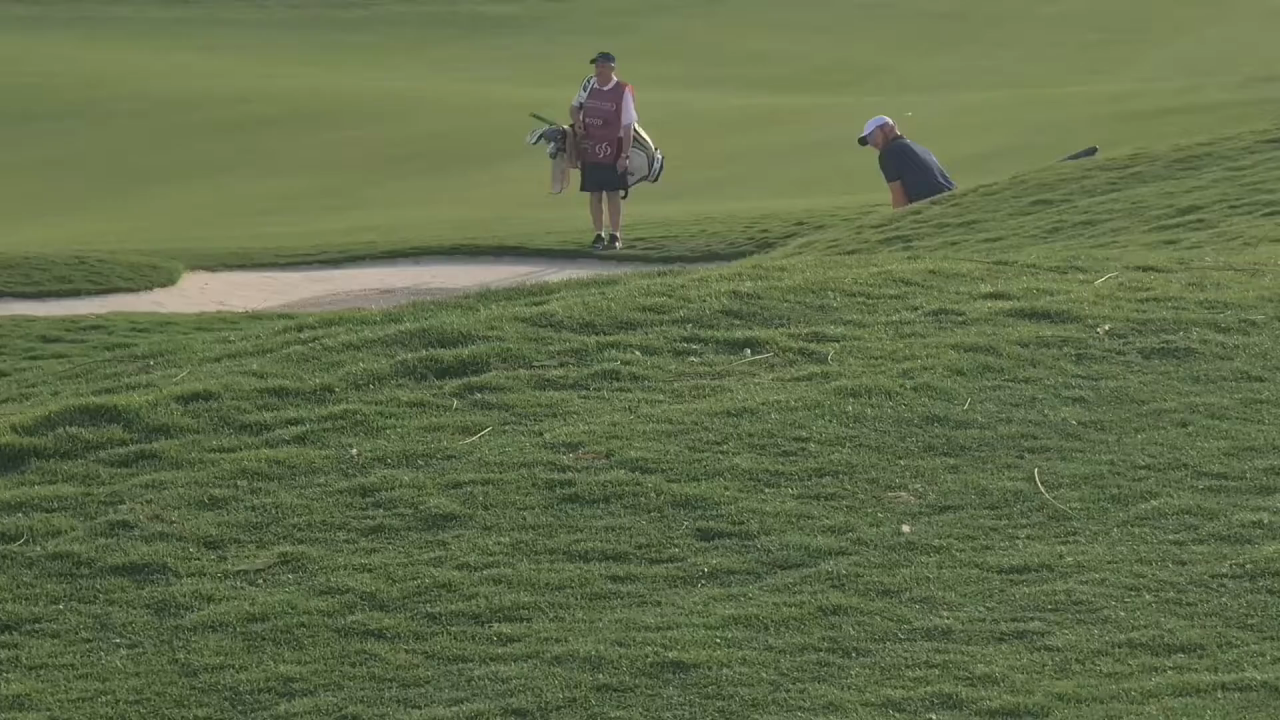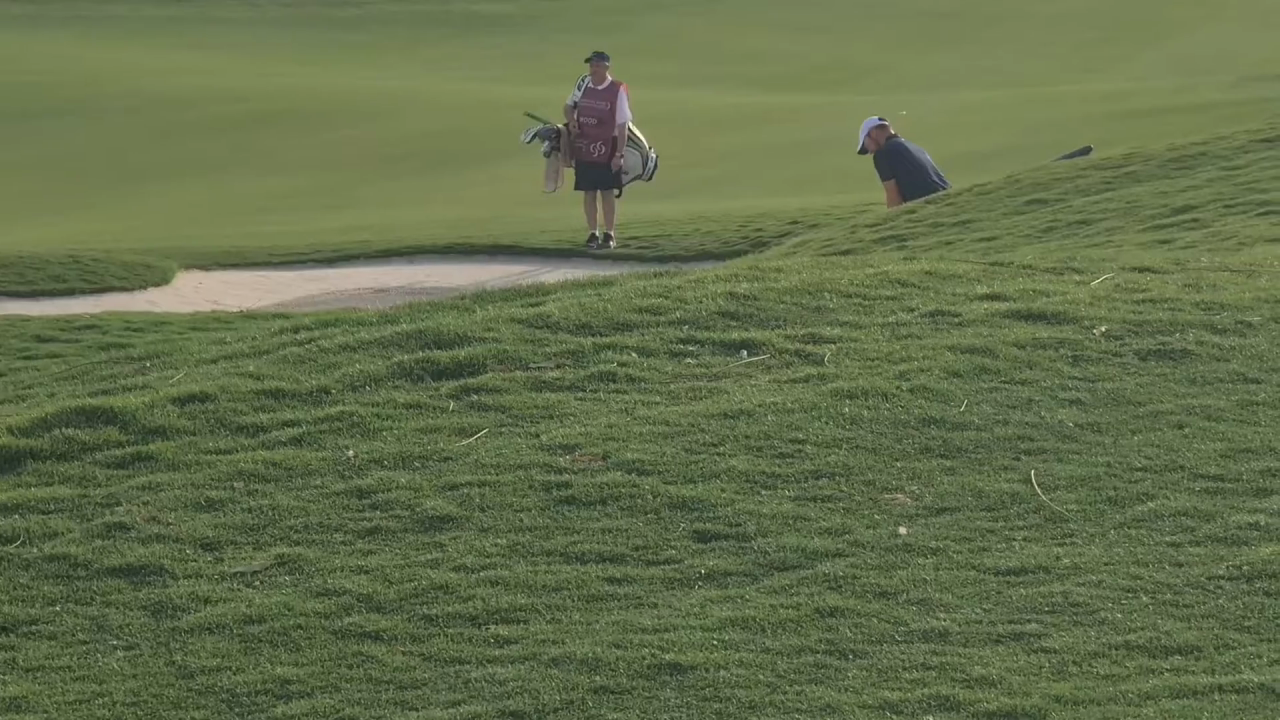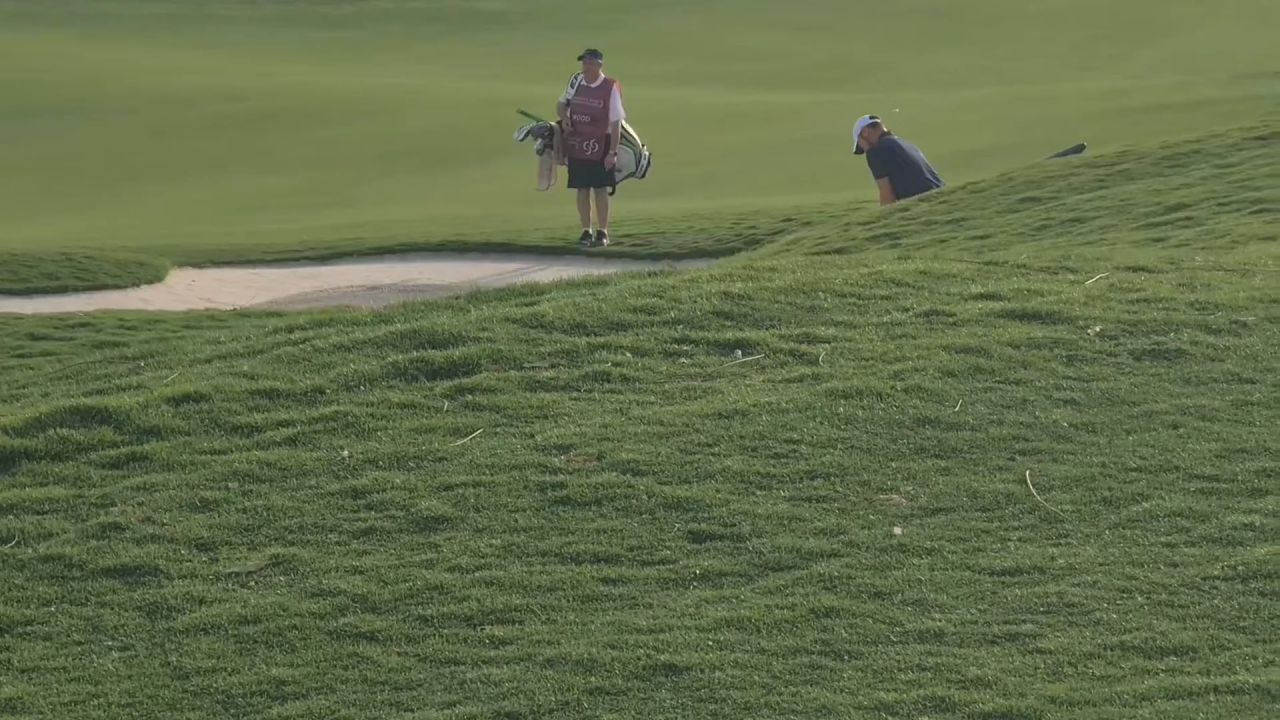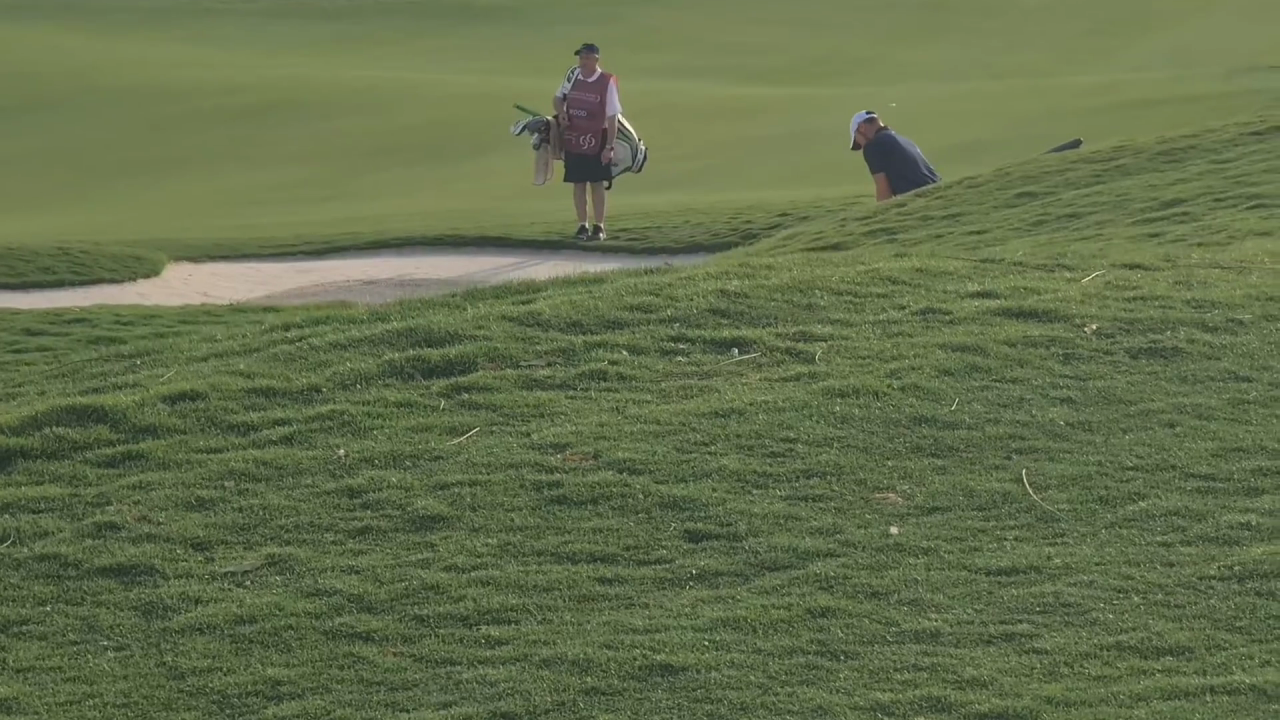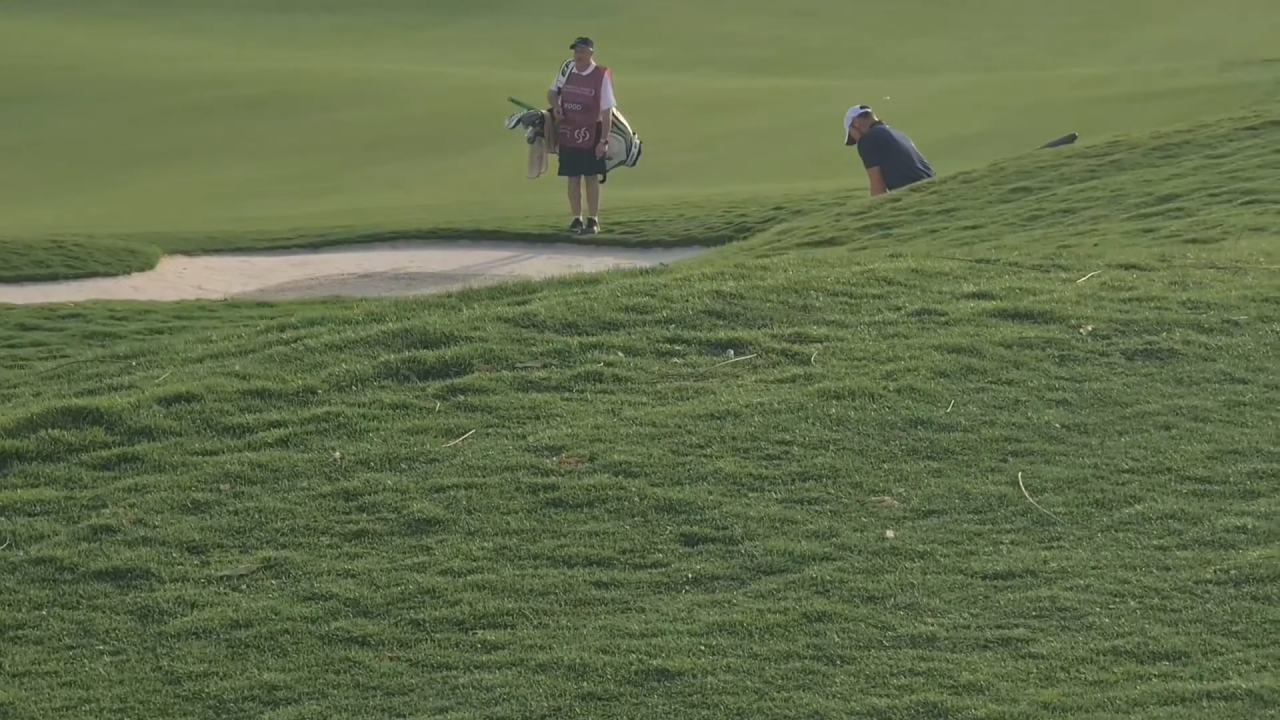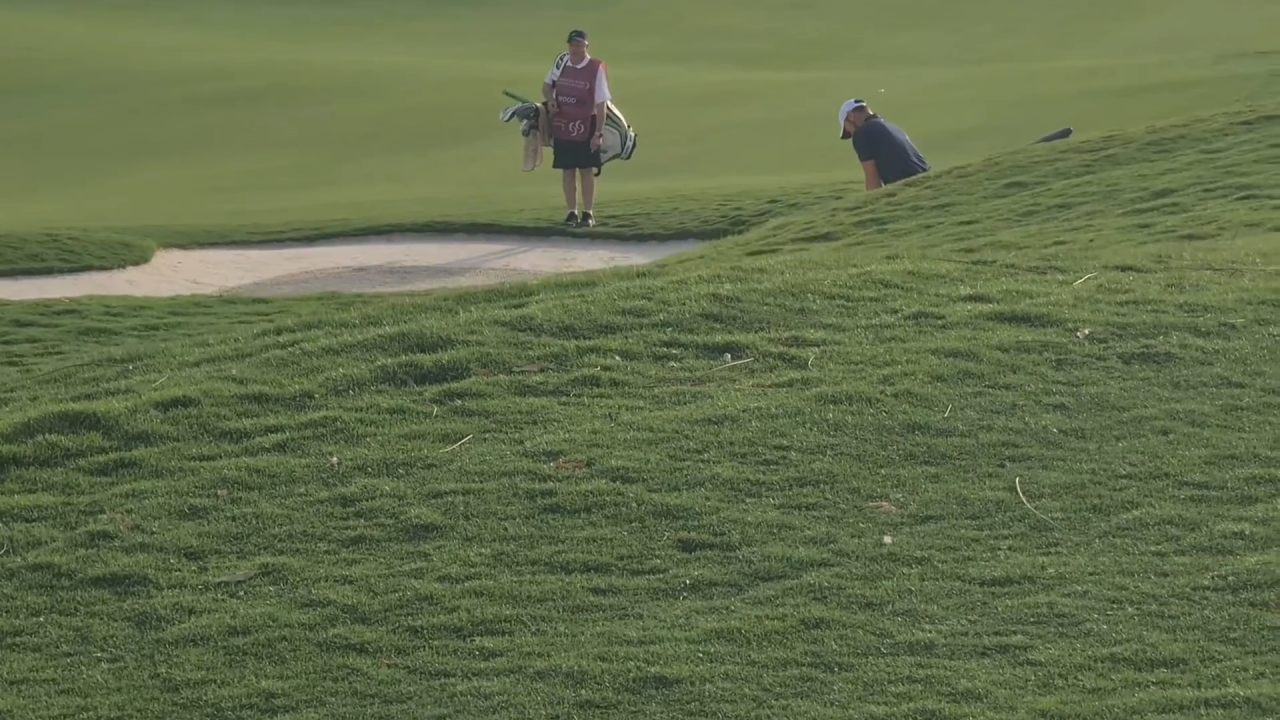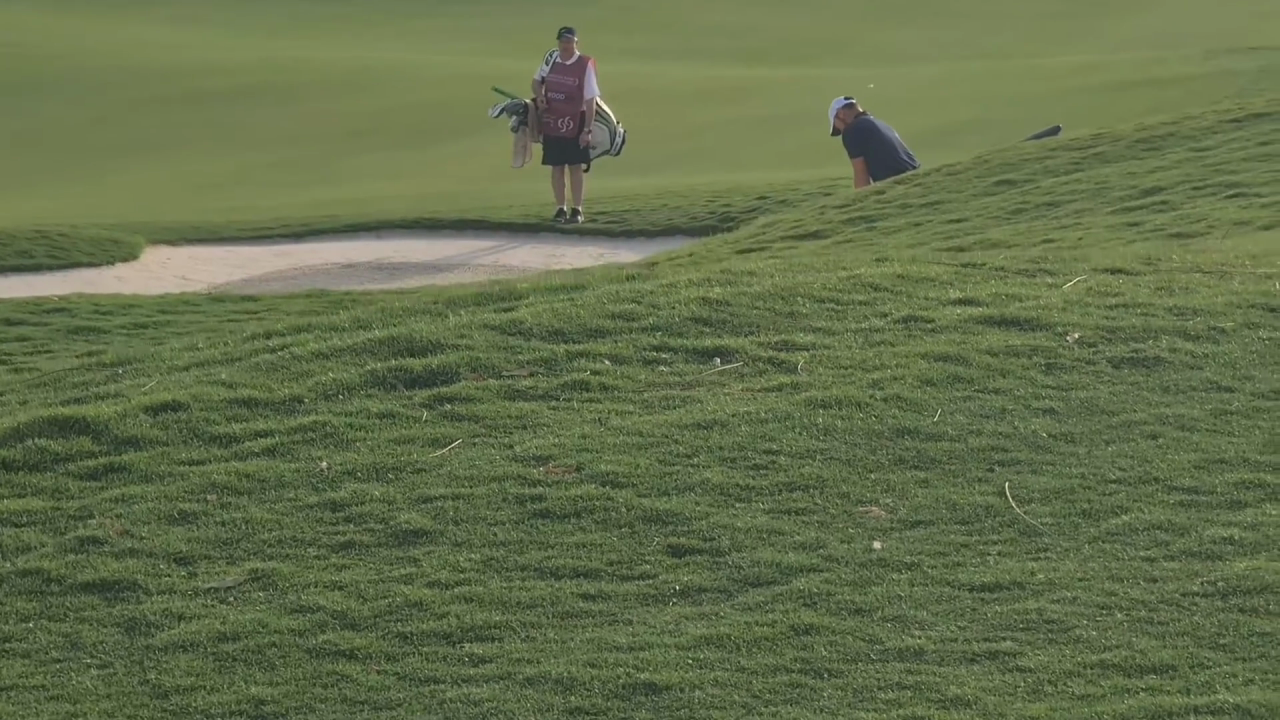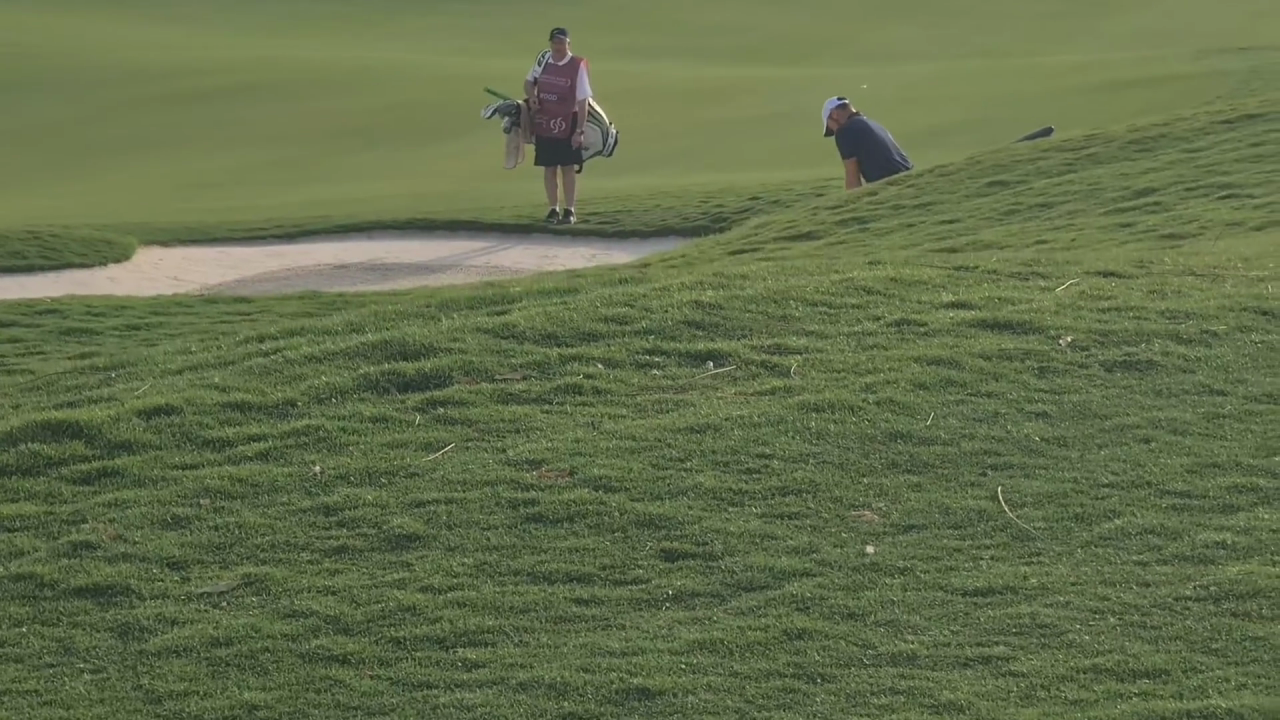
dt=0.2s
person 1, frame 1
left shoulder: (623, 90)
right shoulder: (588, 84)
left elbow: (628, 125)
right elbow: (575, 107)
left wrist: (624, 155)
right wrist: (577, 121)
left hip: (612, 149)
right hip: (589, 148)
left knee: (613, 193)
right knee: (594, 193)
left ankle: (615, 236)
right ankle: (599, 234)
person 1, frame 2
left shoulder: (618, 89)
right shoulder: (583, 83)
left elbow: (622, 124)
right elbow: (569, 106)
left wrist: (619, 154)
right wrist: (571, 120)
left hip: (606, 148)
right hip: (583, 147)
left knee: (607, 192)
right knee: (589, 192)
left ankle: (609, 235)
right ankle: (593, 233)
person 1, frame 3
left shoulder: (611, 87)
right shoulder: (576, 80)
left elbow: (616, 122)
right elbow: (562, 103)
left wrist: (613, 152)
right wrist: (564, 117)
left hip: (599, 146)
right hip: (576, 145)
left knee: (600, 190)
right knee: (582, 190)
left ankle: (603, 232)
right ankle: (586, 231)
person 1, frame 4
left shoulder: (608, 81)
right shoulder: (572, 75)
left elbow: (612, 116)
right elbow: (558, 98)
left wrist: (609, 146)
right wrist: (561, 112)
left hip: (596, 140)
right hip: (573, 139)
left knee: (597, 184)
right knee: (578, 184)
left ankle: (599, 227)
right ankle: (583, 225)
person 1, frame 5
left shoulder: (602, 75)
right shoulder: (567, 68)
left elbow: (607, 110)
right elbow: (553, 91)
left wrist: (604, 140)
right wrist: (555, 106)
left hip: (590, 134)
right hip: (567, 132)
left knee: (591, 178)
right knee: (572, 177)
left ankle: (593, 220)
right ankle: (577, 218)
person 1, frame 6
left shoulder: (596, 68)
right shoulder: (562, 62)
left elbow: (601, 103)
right elbow: (548, 84)
left wrist: (598, 133)
right wrist: (550, 99)
left hip: (585, 127)
right hip: (562, 126)
left knee: (586, 171)
right knee: (567, 171)
left ankle: (588, 213)
right ankle: (572, 212)
person 1, frame 7
left shoulder: (586, 64)
right shoulder: (551, 58)
left elbow: (590, 100)
right elbow: (537, 81)
left wrist: (587, 129)
right wrist: (539, 95)
left hip: (574, 123)
right hip: (551, 122)
left knee: (575, 167)
right knee: (556, 167)
left ankle: (577, 210)
right ankle: (561, 209)
person 1, frame 8
left shoulder: (578, 65)
right shoulder: (543, 59)
left elbow: (582, 100)
right elbow: (529, 81)
left wrist: (579, 130)
right wrist: (531, 96)
left hip: (566, 124)
right hip: (543, 123)
left knee: (568, 168)
right knee: (549, 168)
left ankle: (570, 210)
right ankle: (553, 209)
